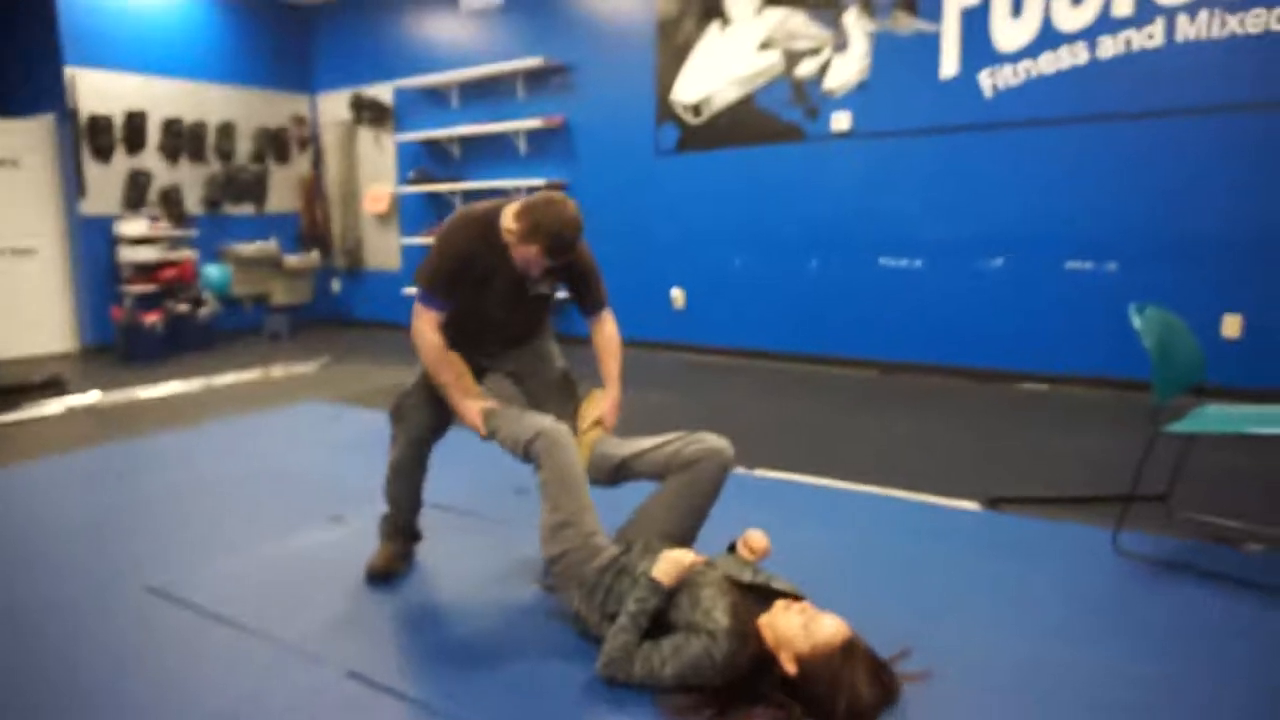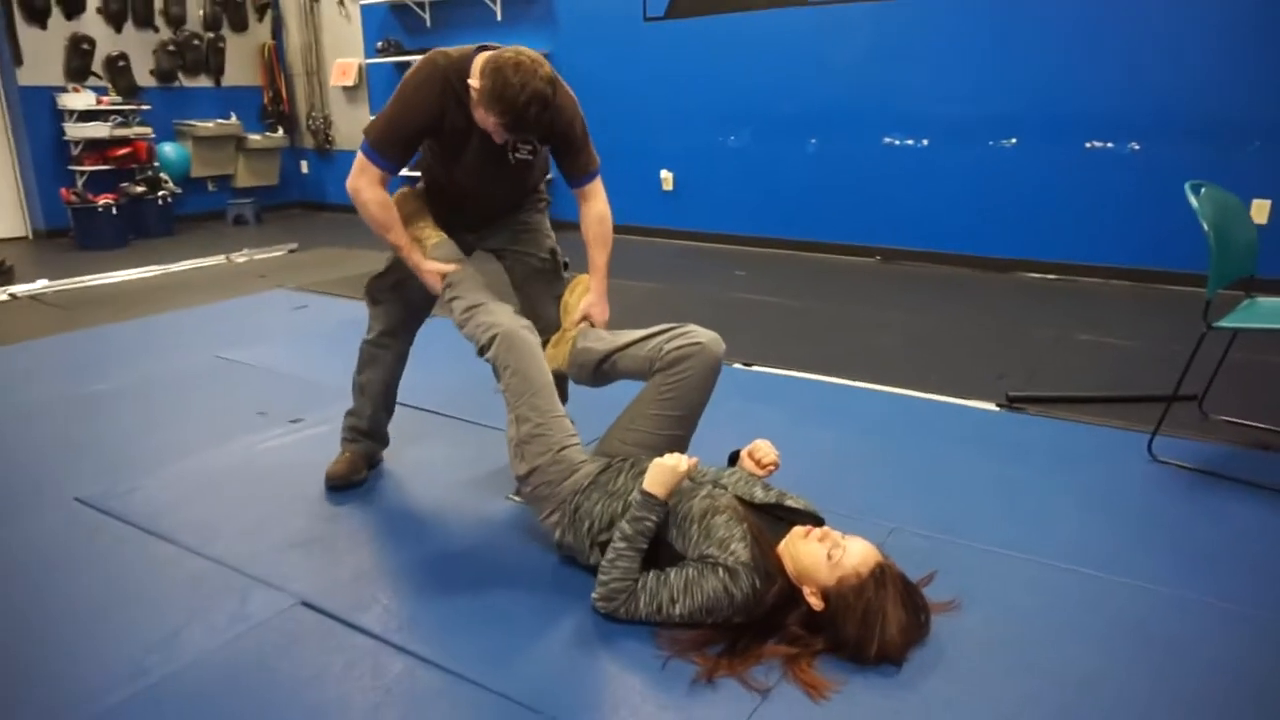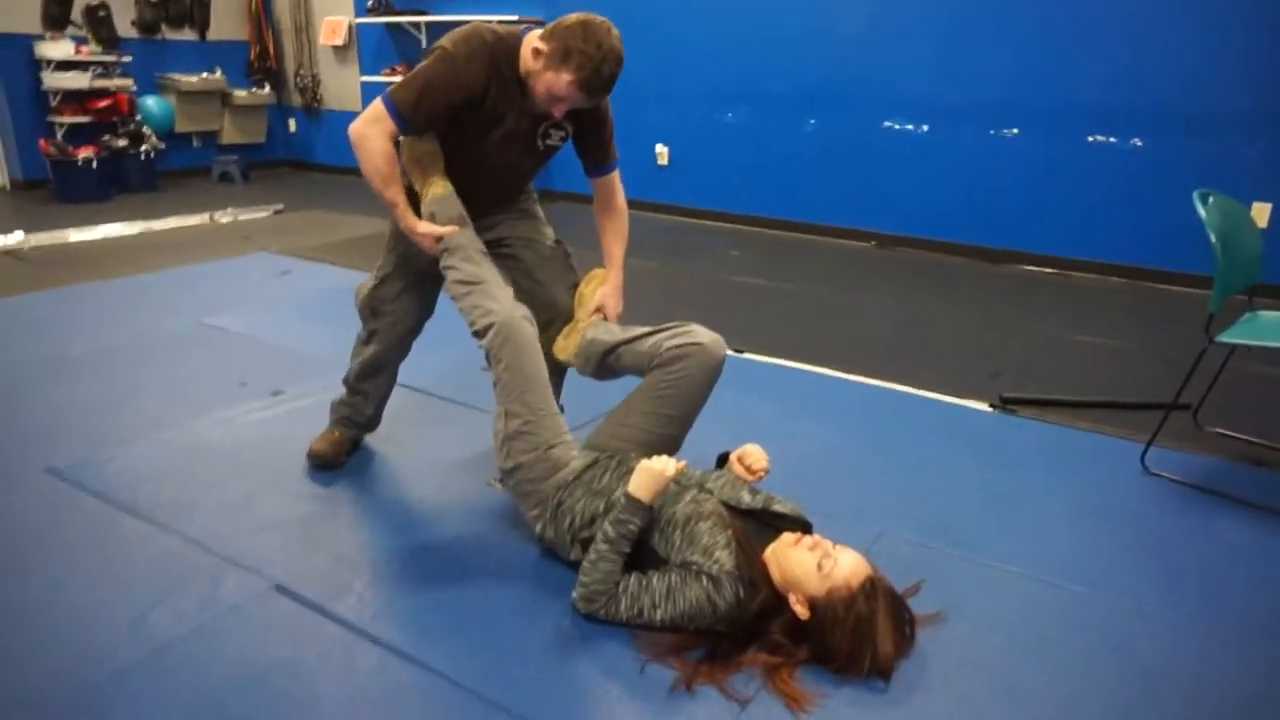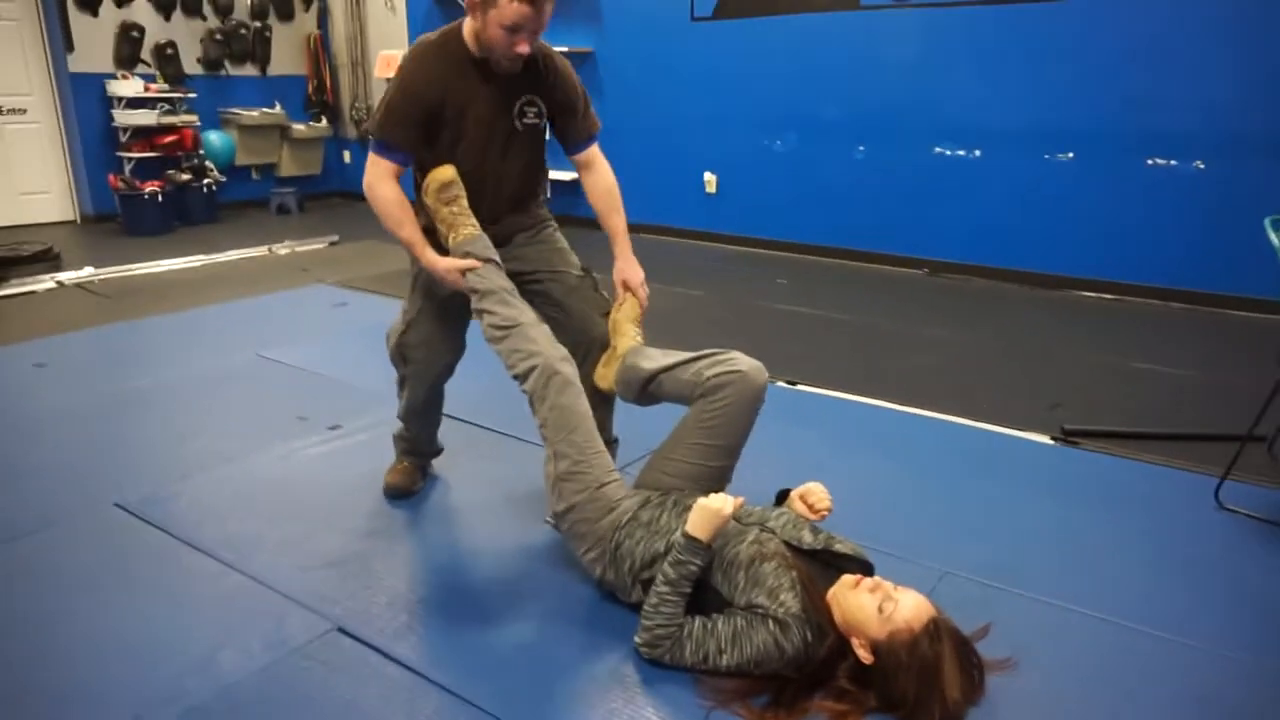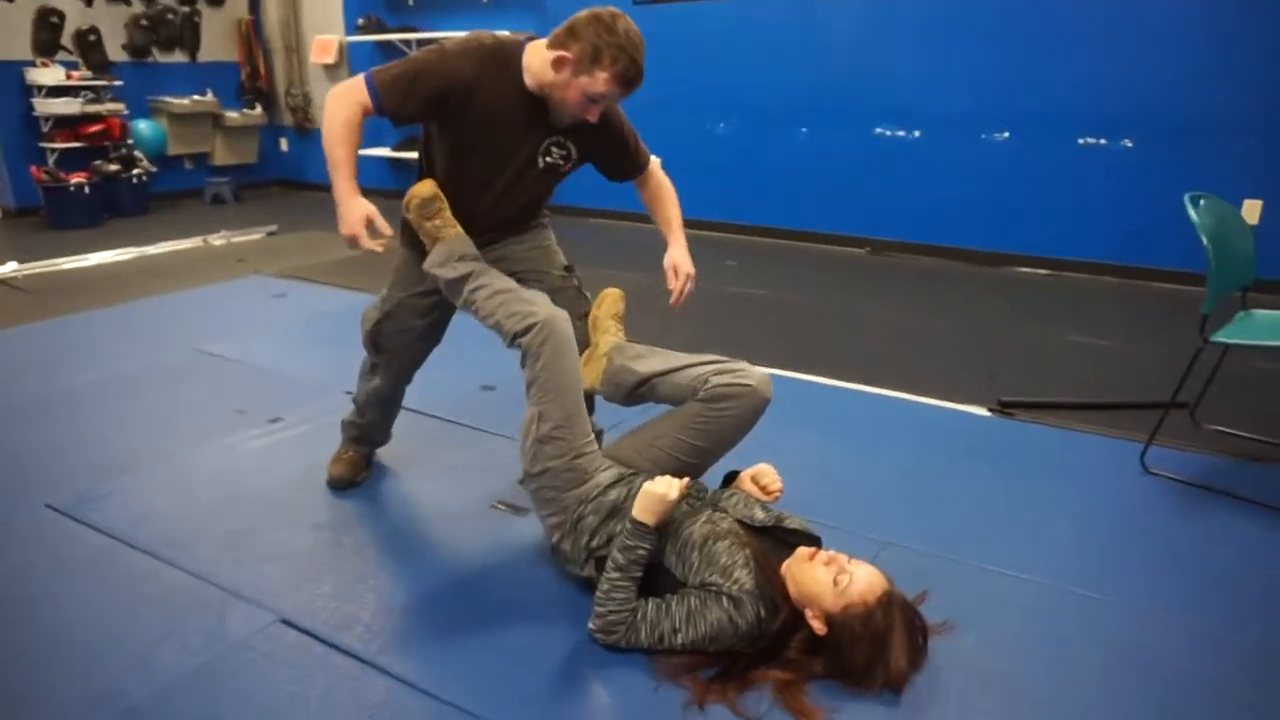
dt=0.7s
person 1, frame 1
left shoulder: (719, 648)
left elbow: (614, 664)
left wrist: (657, 583)
right wrist: (741, 555)
left hip: (598, 581)
right hip: (640, 556)
left knee: (550, 435)
right ankle: (594, 448)
person 1, frame 2
left shoulder: (735, 583)
right shoulder: (796, 520)
left elbow: (612, 596)
left wrist: (651, 497)
right wrist: (745, 466)
left hip: (580, 500)
right hip: (622, 469)
left knee: (512, 336)
right knee: (700, 347)
left ankle: (444, 254)
right ankle: (576, 347)
person 1, frame 3
left shoulder: (723, 594)
right shoulder: (788, 528)
left elbow: (595, 598)
left wrist: (635, 499)
right wrist: (732, 466)
left hip: (567, 499)
right hip: (610, 469)
left knee: (508, 326)
right knee: (701, 347)
left ankle: (443, 207)
right ankle: (588, 339)
person 1, frame 4
left shoulder: (784, 636)
right shoulder: (846, 566)
left elbow: (657, 641)
left wrist: (694, 540)
right wrist: (792, 504)
left hip: (620, 534)
right hip: (667, 505)
left knee: (550, 372)
right knee: (740, 376)
left ankle: (469, 242)
right ankle: (627, 362)
person 1, frame 5
left shoulder: (738, 611)
right shoulder: (792, 540)
left elbow: (611, 626)
left wrist: (642, 523)
right wrist: (739, 486)
left hip: (586, 512)
right hip: (628, 482)
left knee: (547, 325)
right knee: (746, 387)
left ankle: (449, 253)
right ankle: (610, 364)
person 2, frame 1
left shoulder: (570, 250)
right shoulder: (464, 235)
left elbow: (601, 321)
right elbow: (426, 326)
left wrist: (611, 392)
right wrist: (459, 401)
left hip: (525, 345)
right hip: (459, 347)
right knee: (411, 431)
right ankle: (397, 538)
person 2, frame 2
left shoulder: (555, 104)
right shoulder: (433, 82)
left elbow: (591, 196)
right elbow: (363, 182)
left wrist: (598, 288)
right wrist: (416, 261)
left hip: (517, 213)
right hip: (441, 211)
left knee: (551, 321)
right knee: (390, 318)
right ankle: (361, 443)
person 2, frame 3
left shoulder: (585, 98)
right shoulder: (470, 56)
left elbow: (607, 190)
right elbow: (368, 131)
left wrist: (613, 280)
right wrist: (407, 221)
left hip: (508, 209)
left knee: (558, 308)
right knee: (390, 320)
right ankle: (347, 423)
person 2, frame 4
left shoulder: (550, 71)
right shoulder: (427, 67)
left elbow: (591, 164)
right elbow: (379, 178)
left wrist: (623, 254)
right wrist: (427, 258)
left hip: (527, 230)
right hip: (450, 241)
left knee: (594, 337)
right knee: (422, 358)
right ankle: (414, 451)
person 2, frame 5
left shoulder: (598, 115)
right shoulder: (465, 66)
left elbow: (648, 174)
right elbow: (345, 99)
left wrist: (676, 242)
right wrist: (347, 197)
left hip: (518, 234)
left knee: (576, 340)
right knee: (392, 345)
right ankle: (360, 440)
